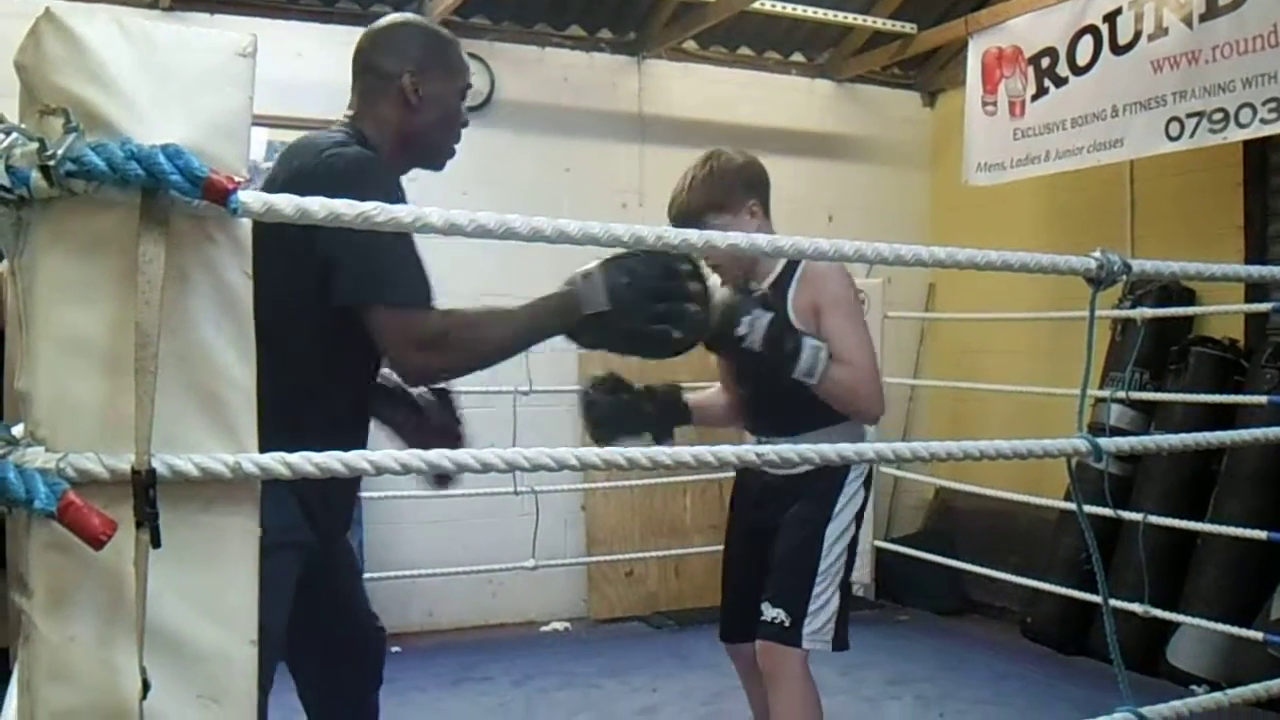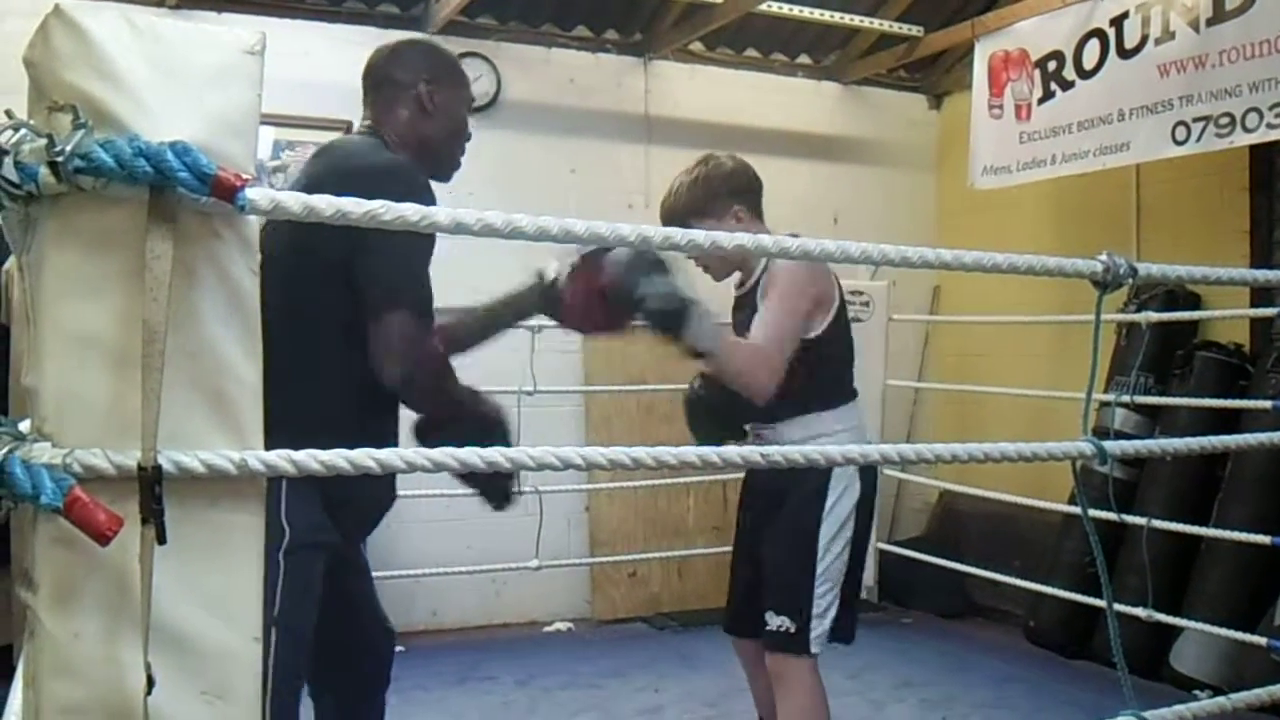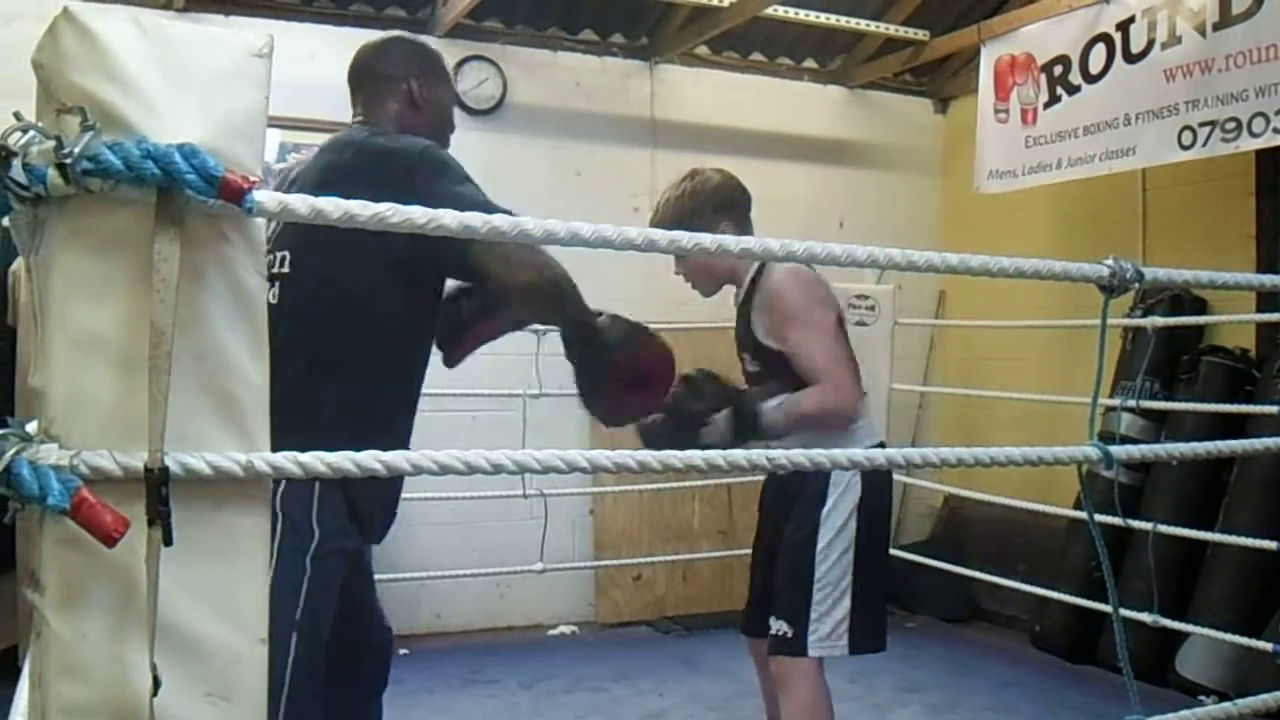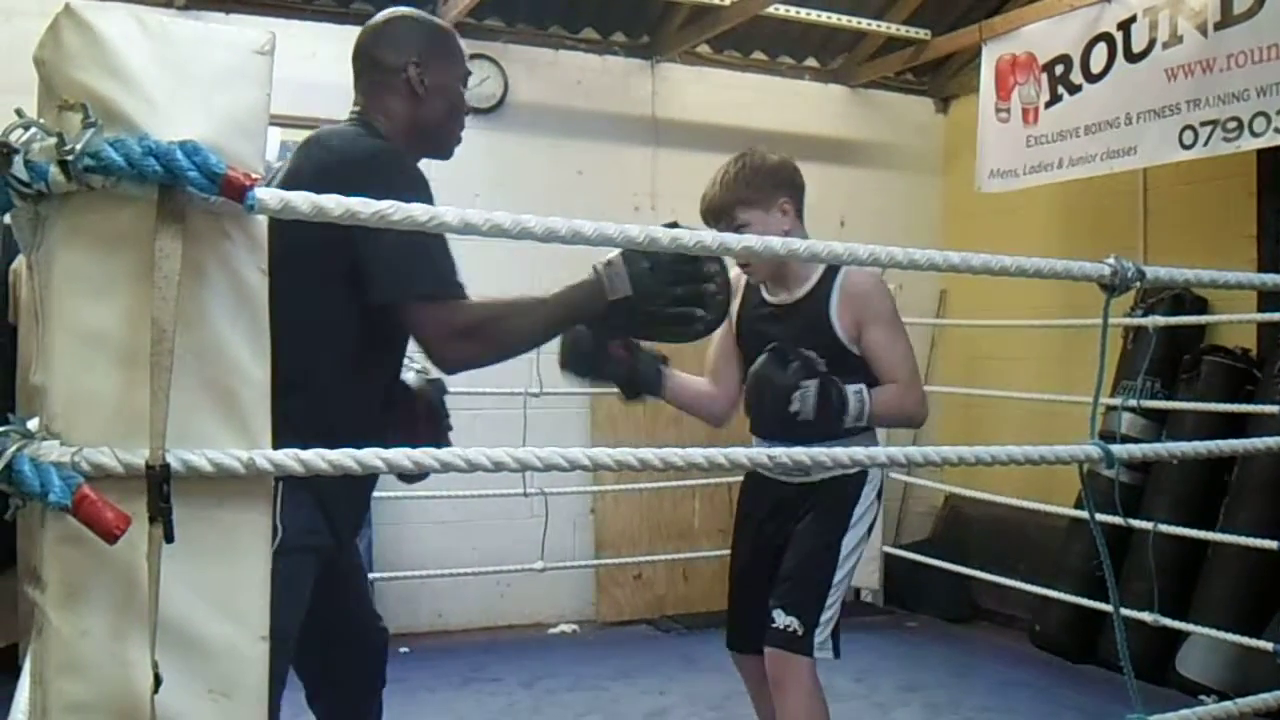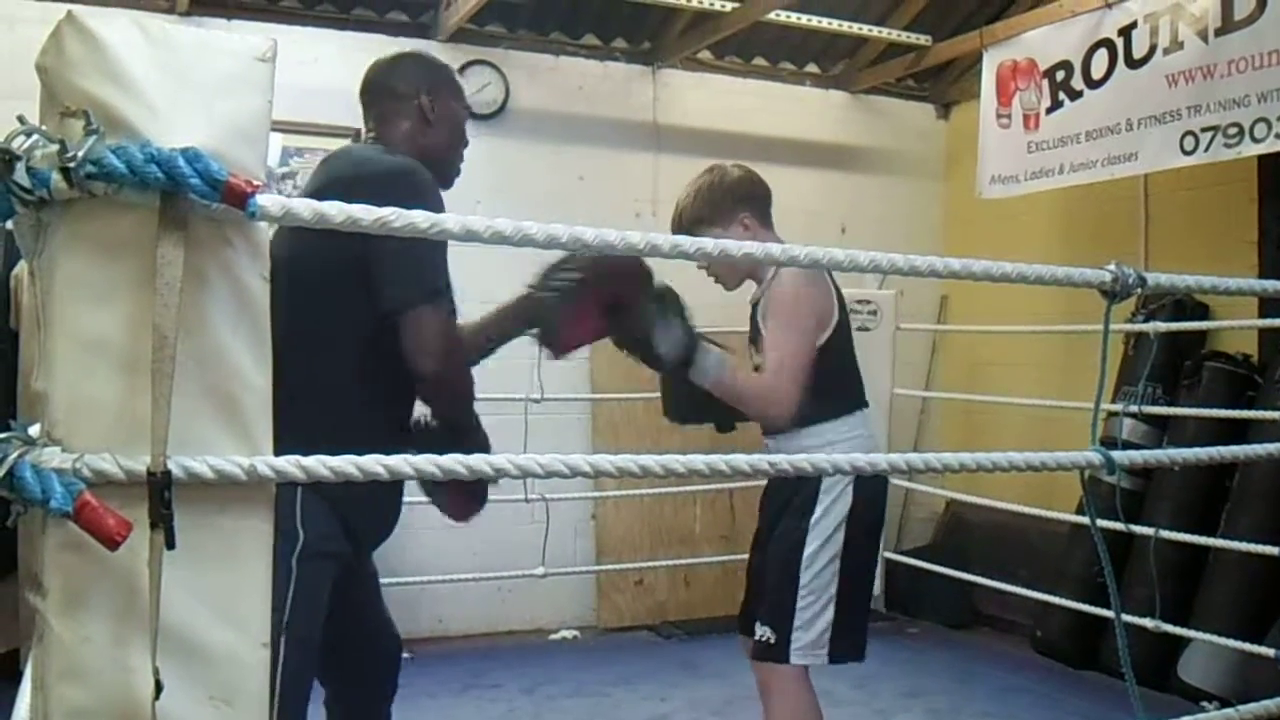
dt=0.4s
person 1, frame 1
left shoulder: (328, 167)
right shoulder: (341, 176)
right elbow: (417, 344)
left wrist: (408, 397)
right wrist: (581, 300)
left hip: (295, 480)
right hip: (253, 485)
left knee: (350, 661)
person 1, frame 2
left shoulder: (341, 171)
right shoulder: (386, 177)
left elbow: (404, 332)
right elbow: (400, 360)
left wrist: (536, 297)
right wrist: (463, 416)
left hip: (312, 482)
right hip: (278, 482)
left knee: (359, 658)
person 1, frame 3
left shoulder: (326, 173)
right shoulder: (401, 162)
right elbow: (526, 272)
left wrist: (501, 311)
right wrist: (590, 335)
left hip: (323, 483)
right hip: (296, 484)
left knee: (360, 661)
person 1, frame 4
left shoulder: (344, 162)
right shoulder: (375, 173)
right elbow: (451, 337)
left wrist: (390, 394)
right wrist: (601, 292)
left hip: (309, 477)
right hip: (275, 483)
left knee: (356, 656)
person 1, frame 5
left shoulder: (351, 183)
right shoulder: (394, 182)
left elbow: (410, 344)
right elbow: (431, 355)
left wrist: (526, 307)
right wrist: (463, 431)
left hip: (314, 485)
right hip: (291, 488)
left knee: (367, 663)
person 2, frame 1
left shoulder: (823, 279)
right shoulder: (726, 291)
left elbow: (868, 404)
right elbow: (736, 406)
left wrist: (788, 347)
right wrist: (666, 407)
left hip: (826, 476)
right hip: (760, 478)
left knee: (780, 649)
right knee: (744, 643)
person 2, frame 2
left shoulder: (795, 270)
right shoulder: (746, 283)
left elbow: (758, 377)
left wrist: (679, 313)
right wrist: (716, 405)
left hip: (826, 473)
right hip: (775, 472)
left knee: (788, 651)
right knee: (750, 639)
person 2, frame 3
left shoulder: (789, 283)
right shoulder: (747, 293)
left elbow: (840, 398)
left wrist: (742, 417)
right wrist: (705, 414)
left hip: (838, 474)
right hip: (794, 477)
left knee: (795, 655)
right knee: (765, 641)
person 2, frame 4
left shoulder: (856, 287)
right shoulder: (741, 290)
left elbow: (911, 404)
right elbow: (717, 403)
left wrist: (833, 402)
right wrist: (641, 369)
left hip: (839, 484)
right hip: (770, 483)
left knee: (787, 655)
right knee: (749, 648)
person 2, frame 5
left shoulder: (796, 280)
right shoulder: (769, 291)
left elbow: (779, 400)
left wrist: (683, 349)
right wrist: (705, 401)
left hip: (834, 479)
right hip: (805, 478)
left knee: (778, 658)
right knee: (769, 649)
